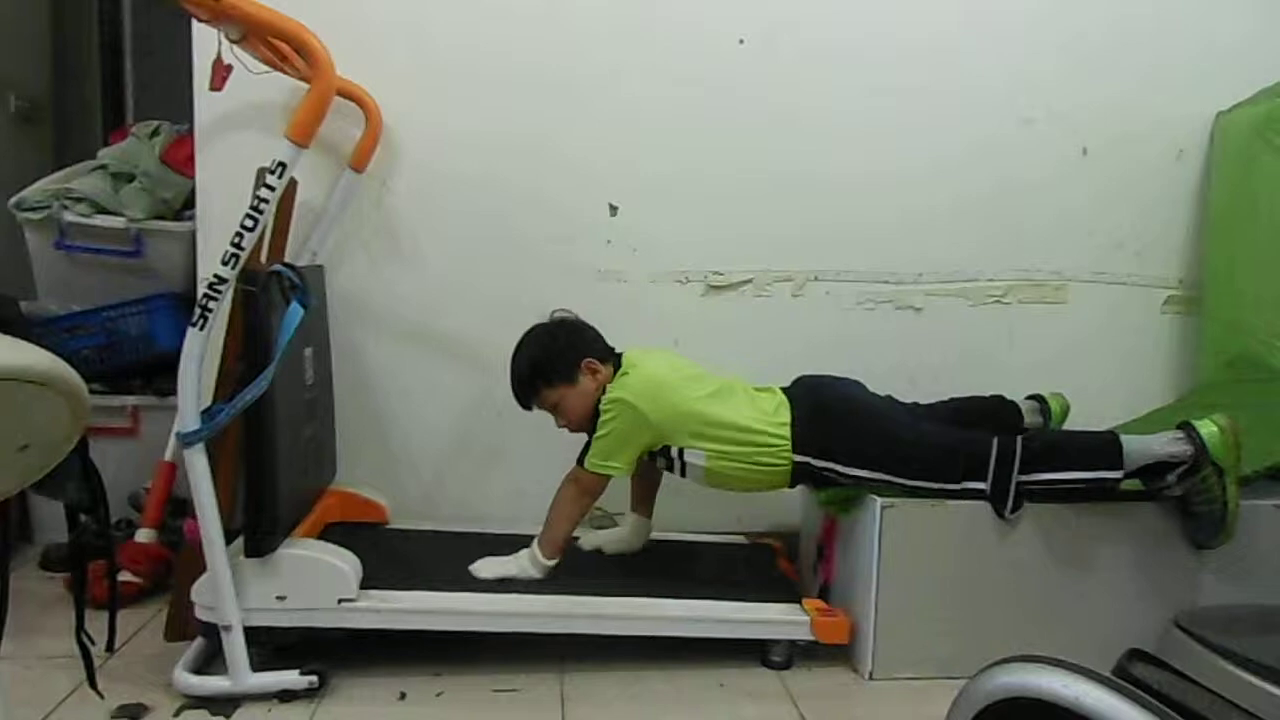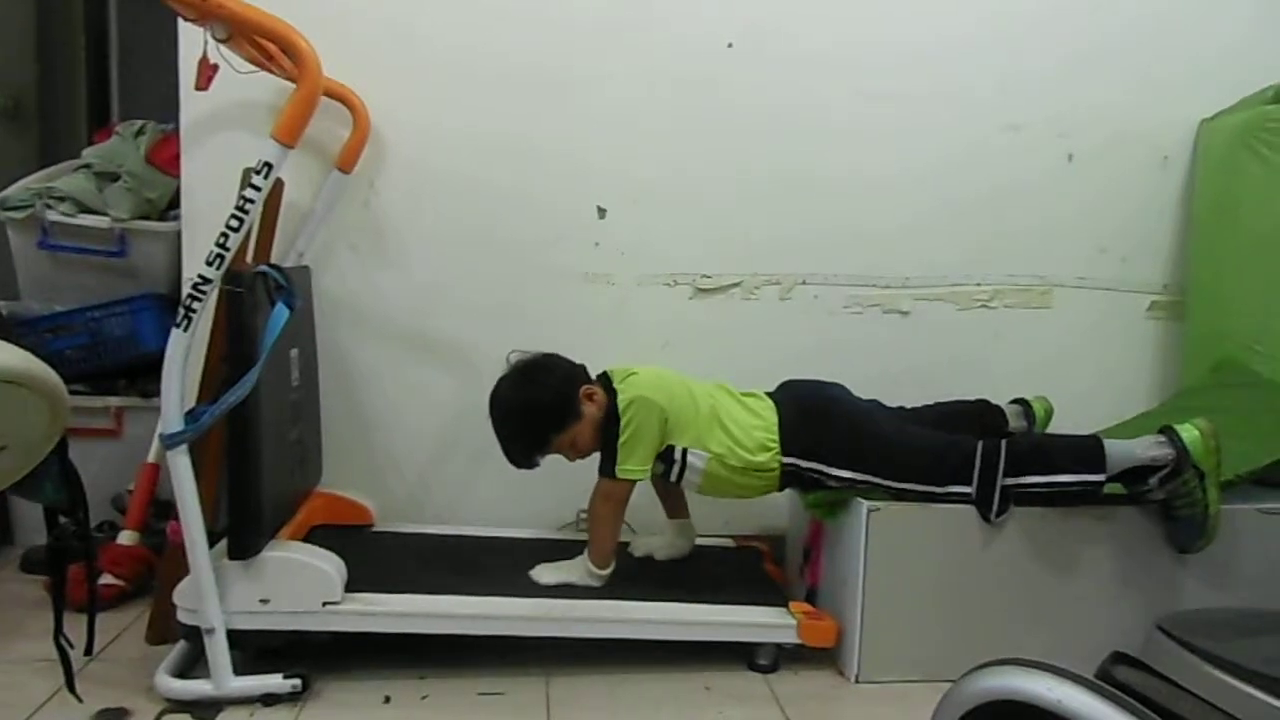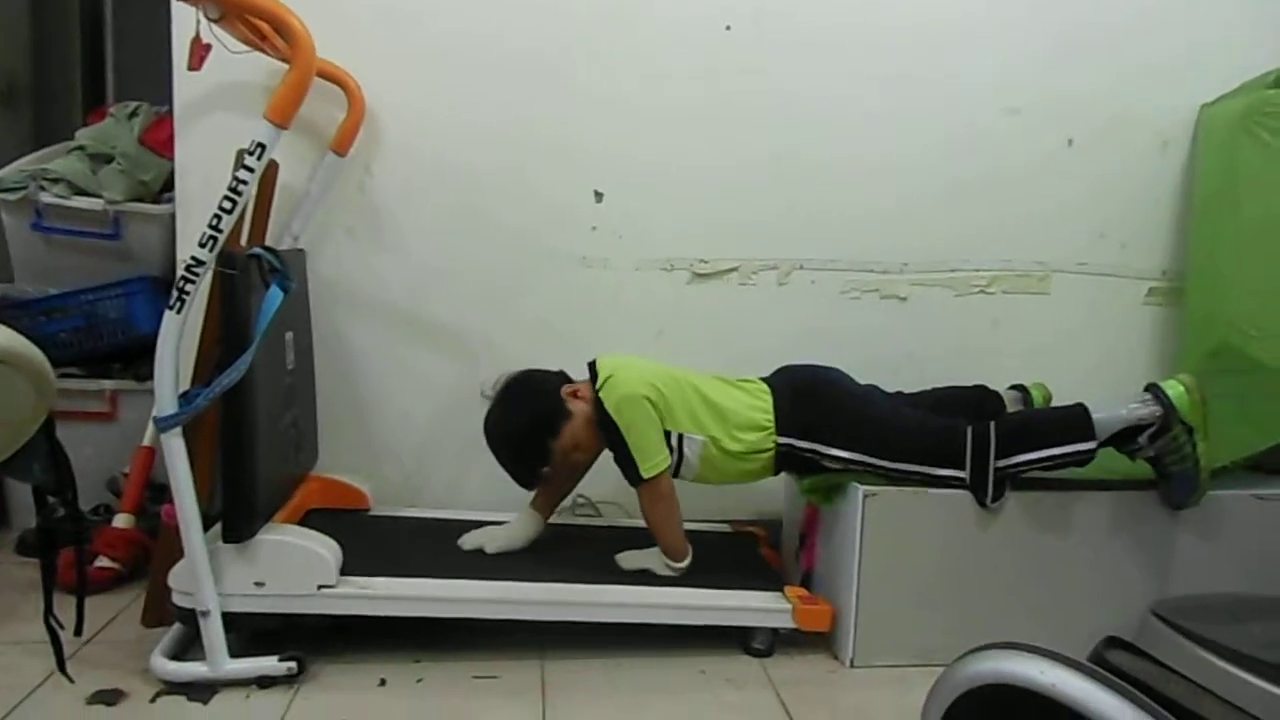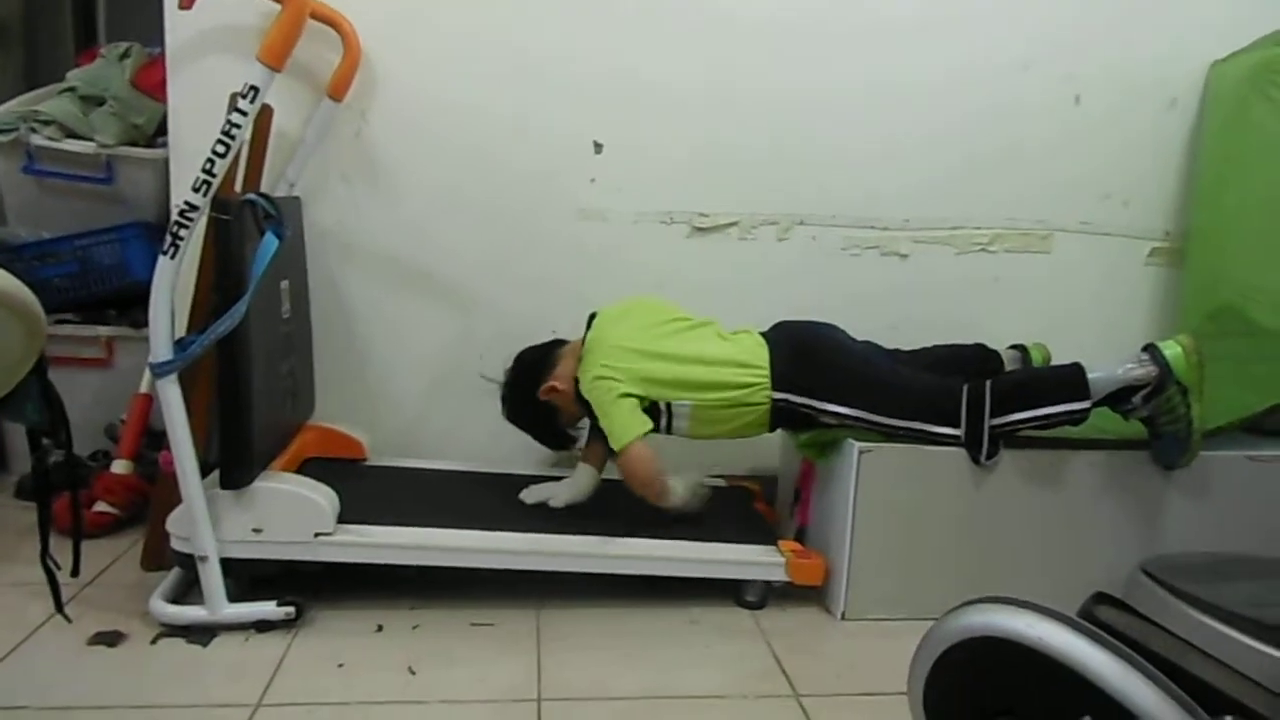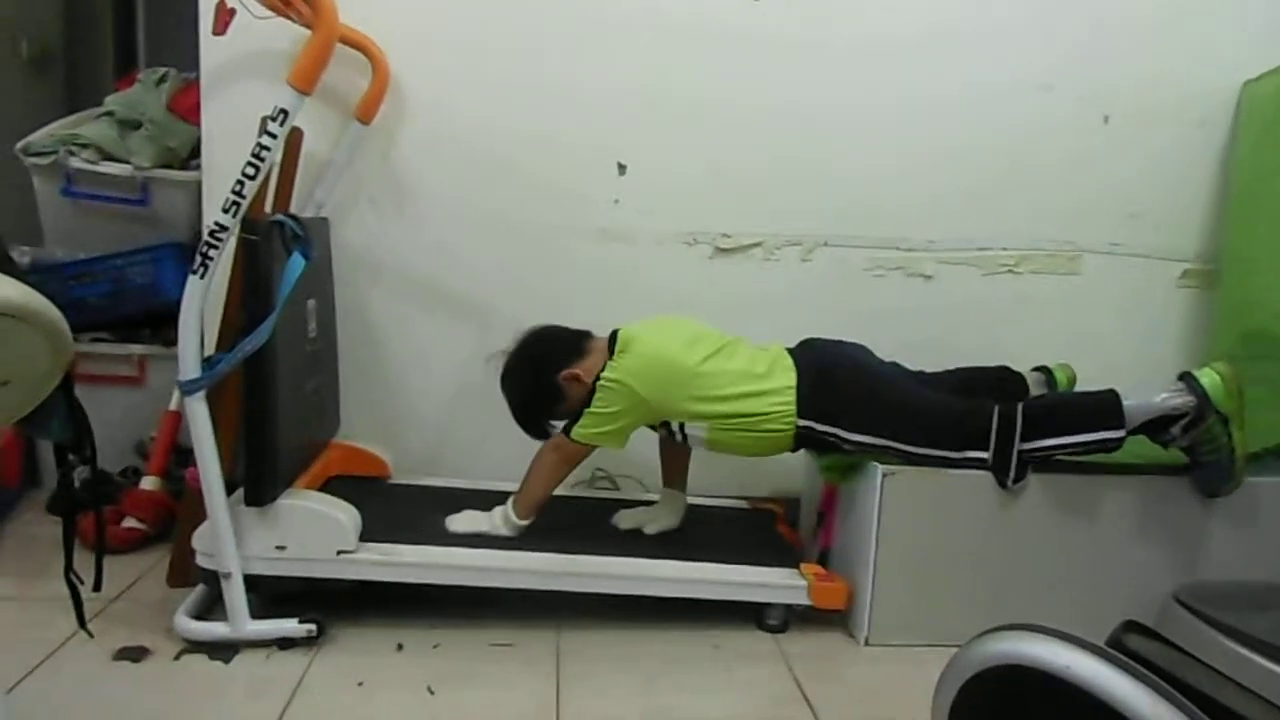
dt=1s
person 1, frame 1
left shoulder: (625, 399)
right shoulder: (639, 366)
left elbow: (581, 485)
right elbow: (650, 456)
left wrist: (537, 559)
right wrist: (634, 529)
left hip: (822, 438)
right hip: (813, 404)
left knee: (987, 470)
right knee: (930, 424)
left ankle: (1181, 454)
person 1, frame 2
left shoulder: (636, 400)
right shoulder: (621, 385)
left elbow: (610, 495)
right elbow: (662, 461)
left wrist: (592, 566)
right wrist: (678, 533)
left hip: (811, 439)
right hip: (799, 411)
left knee: (974, 472)
right knee: (913, 430)
left ankle: (1162, 456)
right ankle: (1013, 416)
person 1, frame 3
left shoulder: (621, 398)
right shoulder: (601, 381)
left elbow: (657, 493)
right elbow: (564, 468)
left wrist: (671, 558)
right wrist: (525, 525)
left hip: (806, 423)
right hip: (793, 397)
left knee: (969, 456)
right knee: (912, 413)
left ankle: (1145, 417)
right ankle: (1011, 402)
person 1, frame 4
left shoulder: (600, 374)
right shoulder: (611, 321)
left elbow: (642, 474)
left wrist: (681, 495)
right wrist: (580, 479)
left hip: (799, 383)
right hip: (791, 347)
left knee: (965, 413)
right knee: (914, 372)
left ankle: (1144, 376)
person 1, frame 5
left shoulder: (623, 380)
right shoulder: (640, 336)
left elbow: (559, 453)
right elbow: (674, 413)
left wrist: (507, 519)
right wrist: (669, 504)
left hip: (828, 407)
right hip: (819, 367)
left knee: (993, 438)
right knee: (935, 395)
left ankle: (1181, 404)
